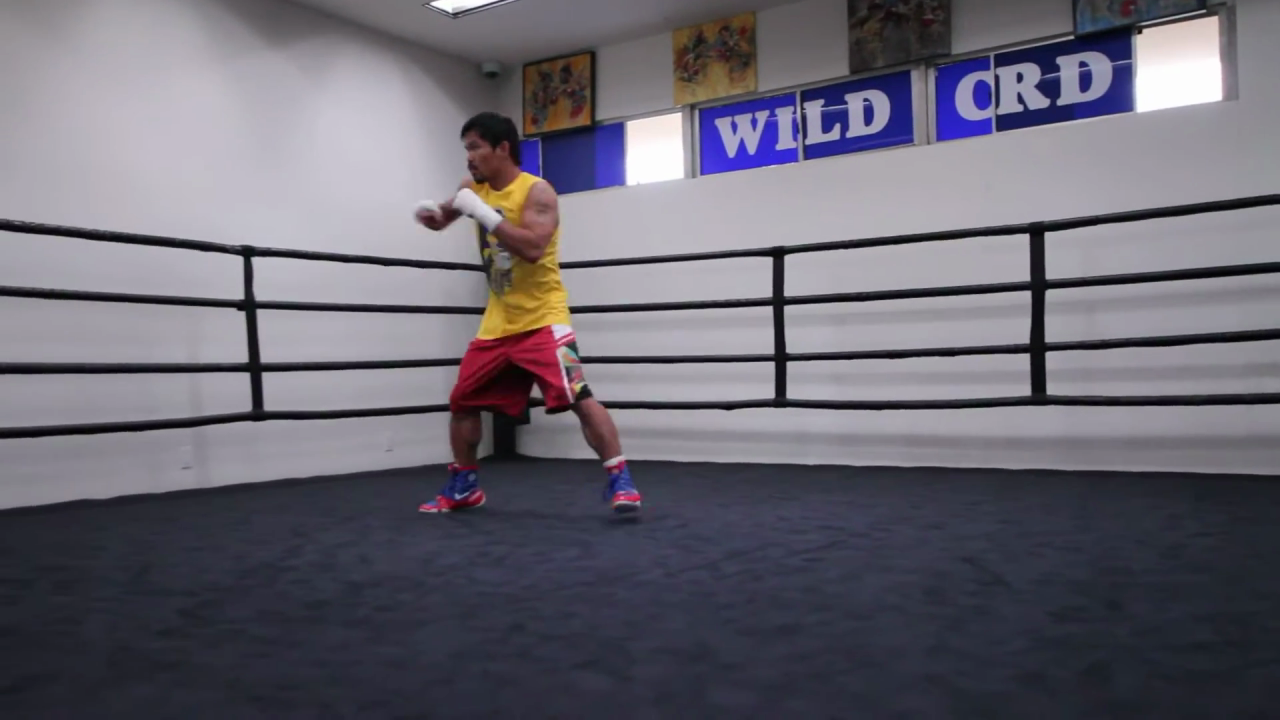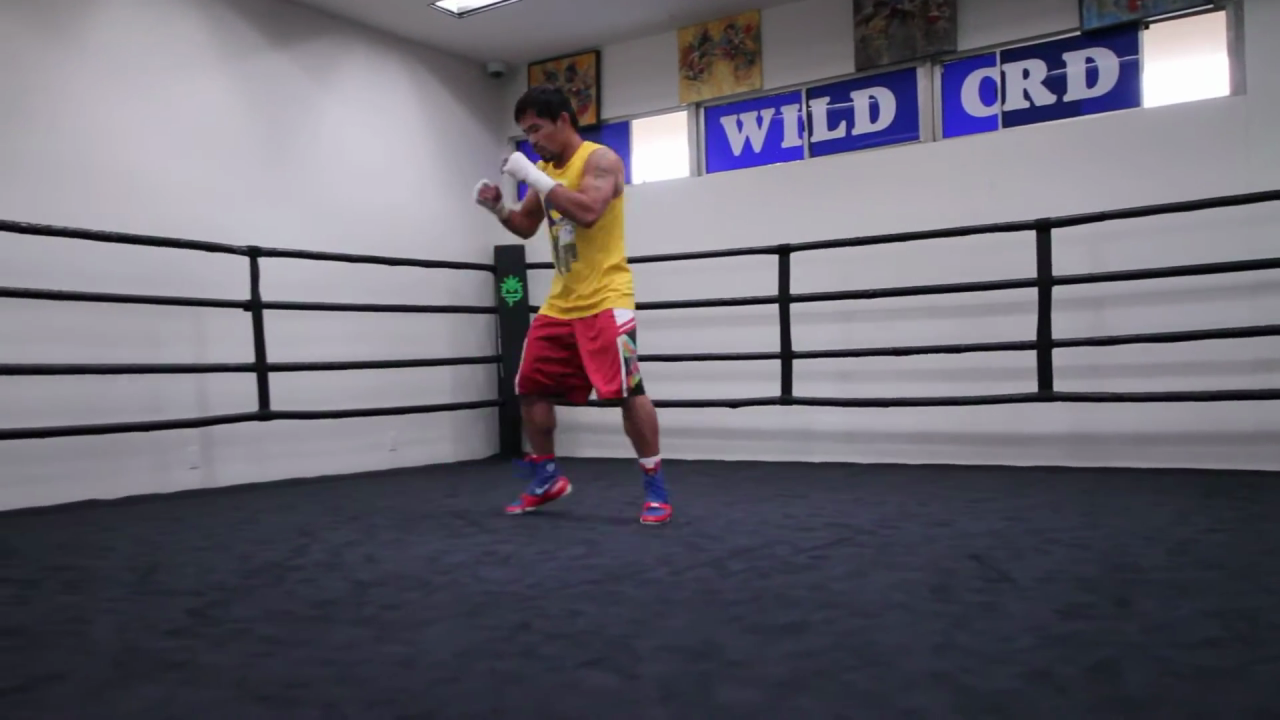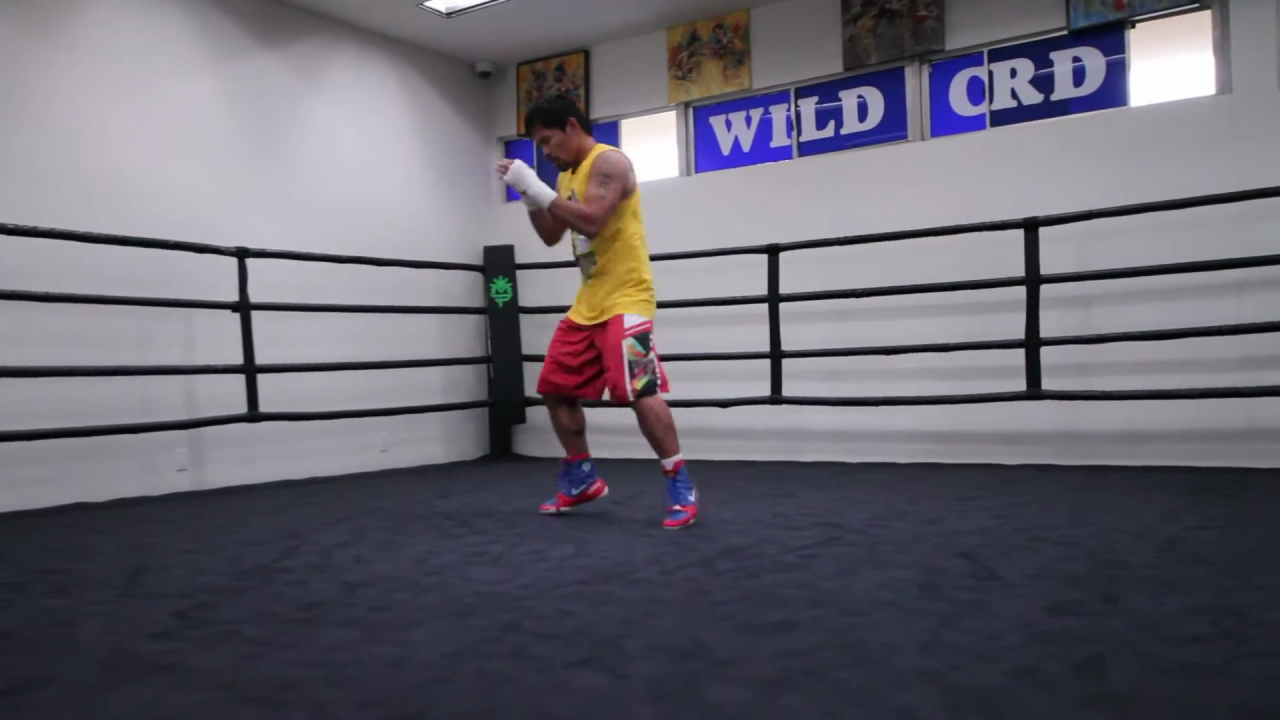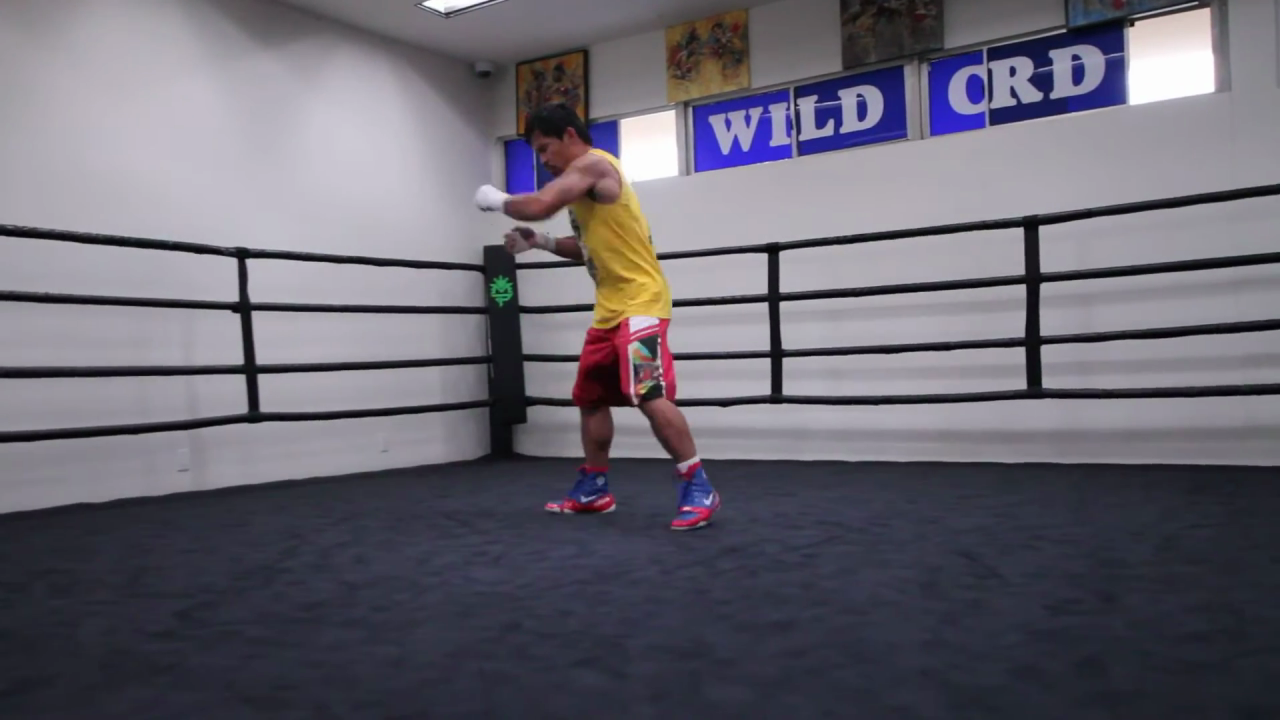
dt=0.3s
person 1, frame 1
left shoulder: (537, 191)
right shoulder: (475, 188)
left elbow: (533, 250)
right elbow: (442, 219)
left wrist: (482, 213)
right wrist: (430, 210)
left hip: (542, 318)
right hip: (498, 324)
left knee: (577, 397)
right knee: (463, 403)
left ankle: (621, 483)
right ankle: (462, 488)
person 1, frame 2
left shoulder: (602, 160)
right shoulder: (548, 167)
left elbow: (586, 211)
right elbow: (525, 226)
left wrist: (531, 177)
right wrist: (496, 204)
left hip: (604, 299)
right hip: (561, 302)
left knee: (629, 390)
right knee: (533, 388)
left ankle: (656, 489)
right ankle: (546, 479)
person 1, frame 3
left shoulder: (610, 162)
right shoulder: (568, 175)
left elbow: (590, 221)
right elbow: (551, 234)
left wrist: (534, 187)
right wrist: (525, 192)
left hip: (625, 303)
right hip: (587, 306)
left knee: (641, 394)
right knee: (554, 388)
left ankle: (681, 488)
right ankle: (582, 478)
person 1, frame 4
left shoulder: (592, 164)
right shoulder: (589, 174)
left elbow: (539, 206)
right elbow: (584, 247)
left wrist: (496, 200)
right wrist: (535, 240)
left hip: (638, 304)
right hip: (615, 307)
left knee: (651, 396)
right knee: (590, 399)
left ankle: (699, 491)
right ankle: (594, 490)
